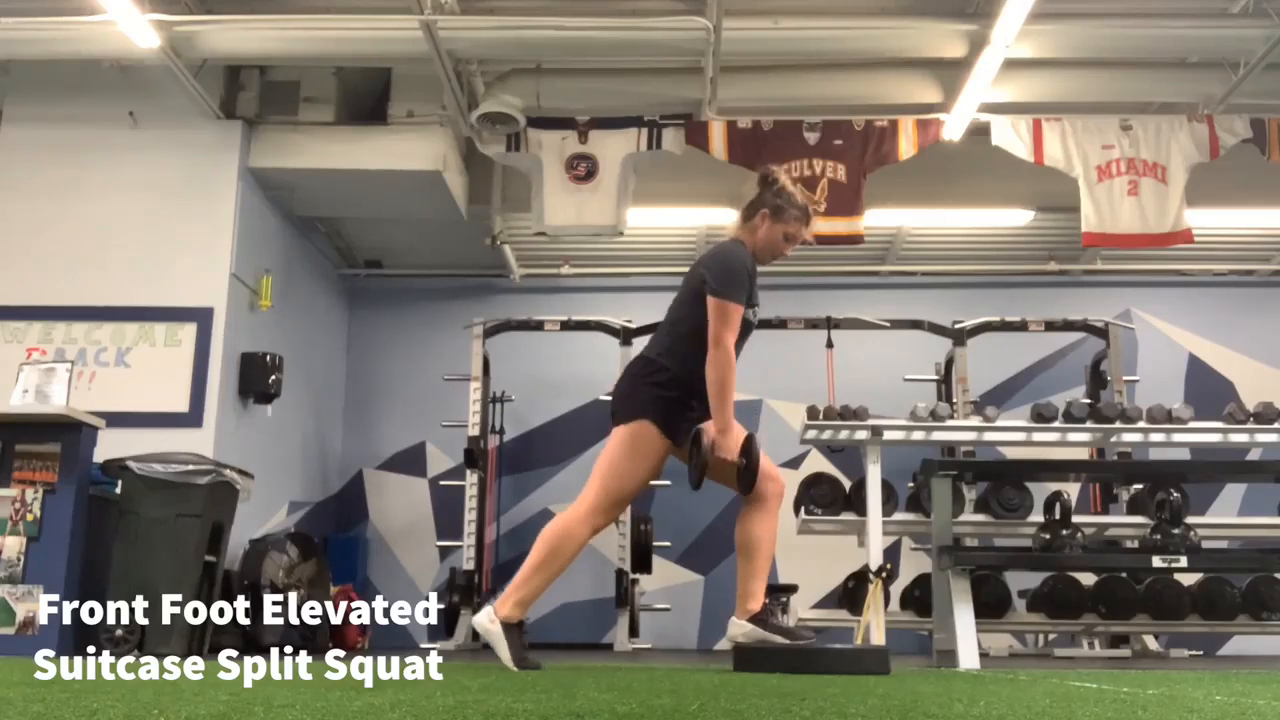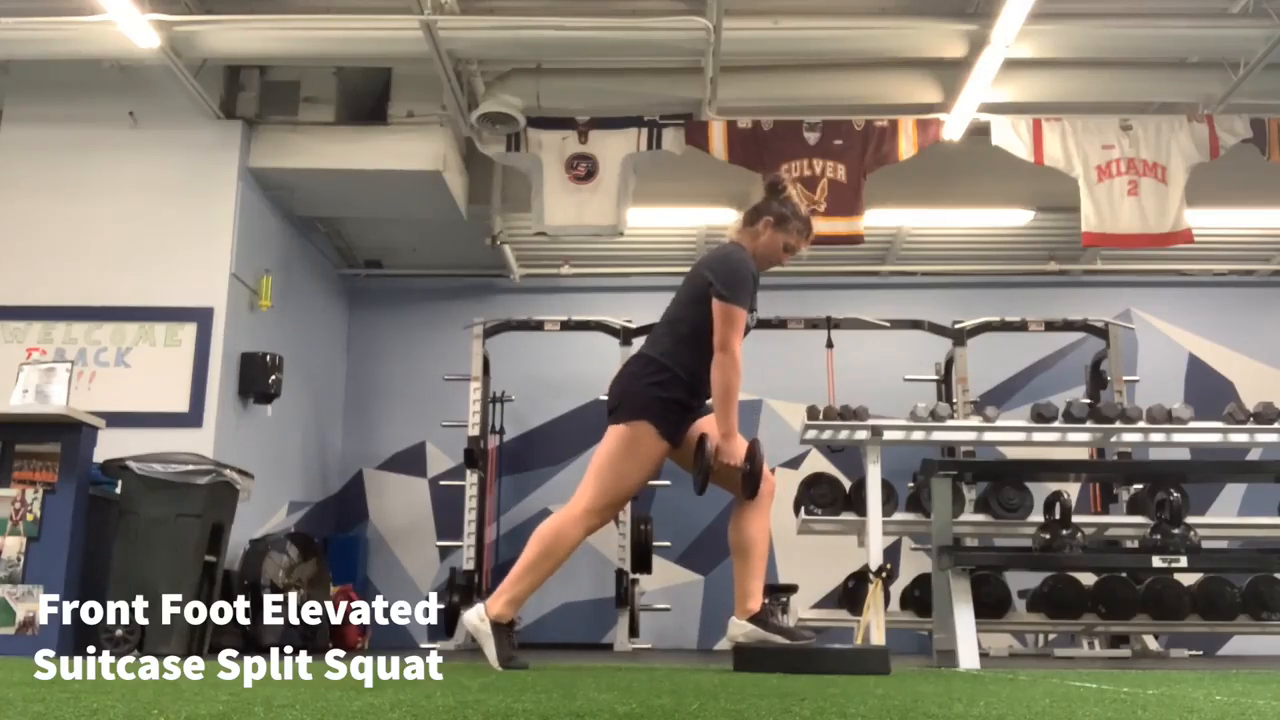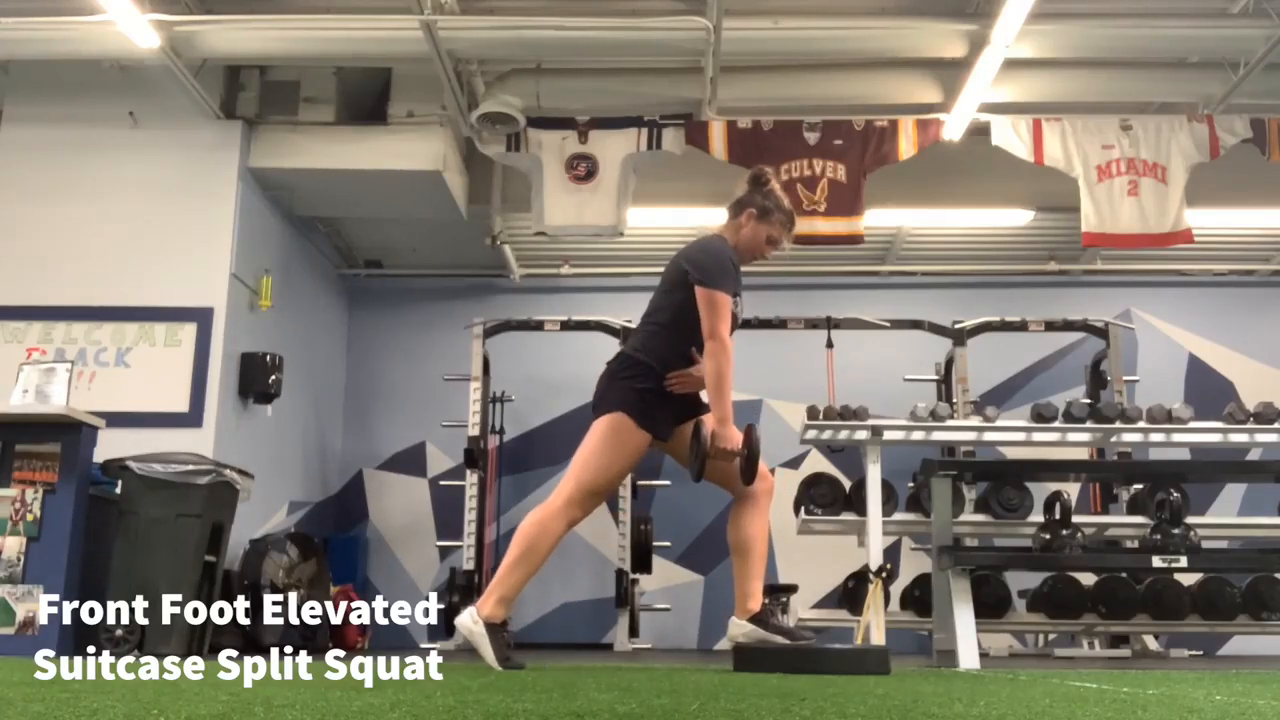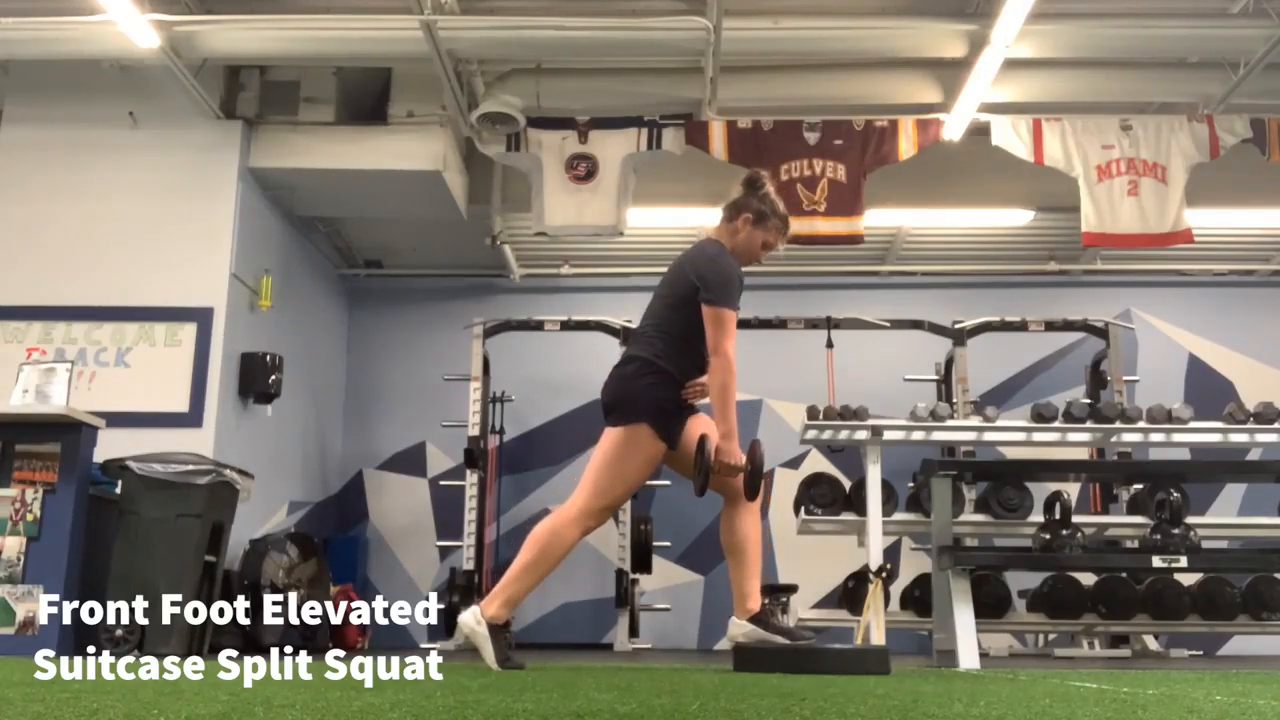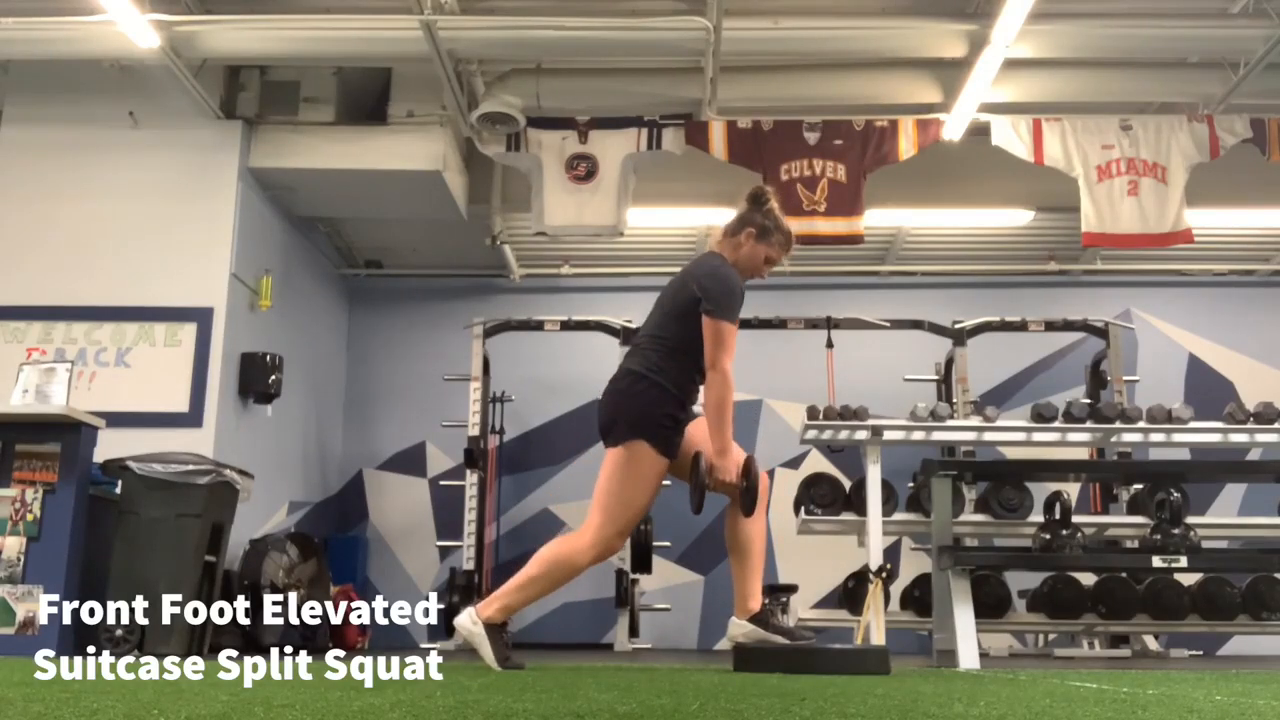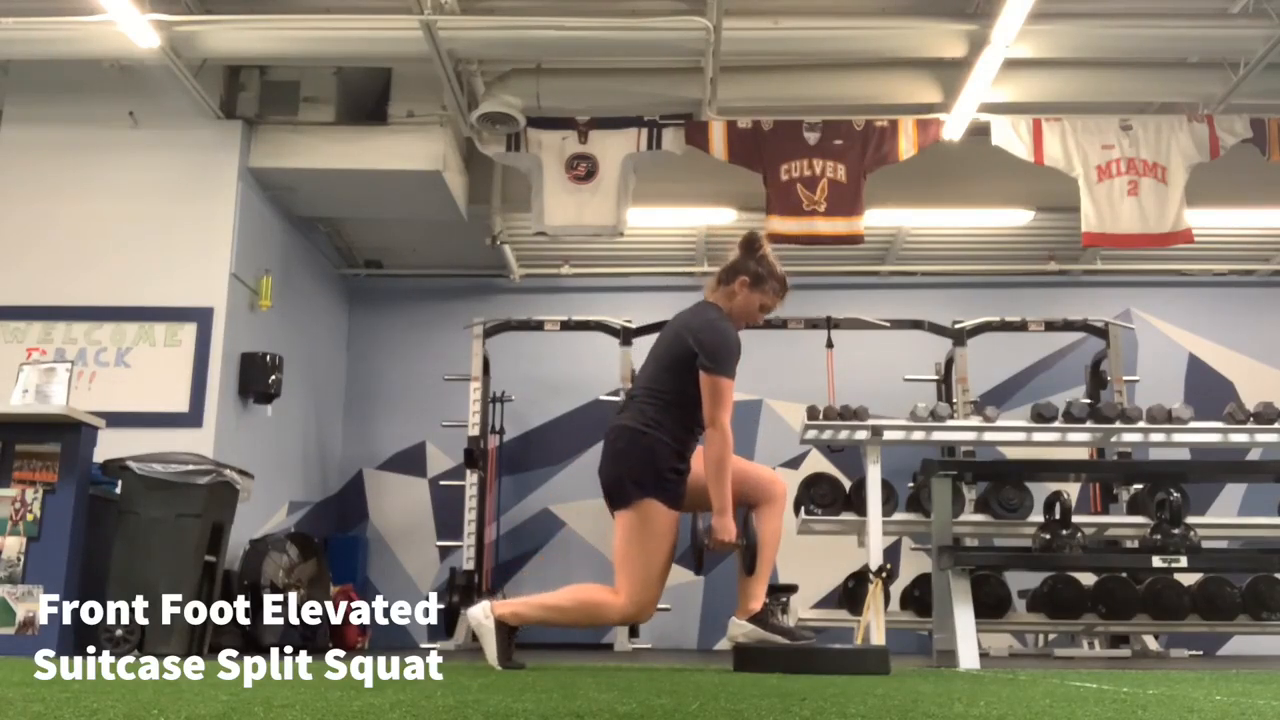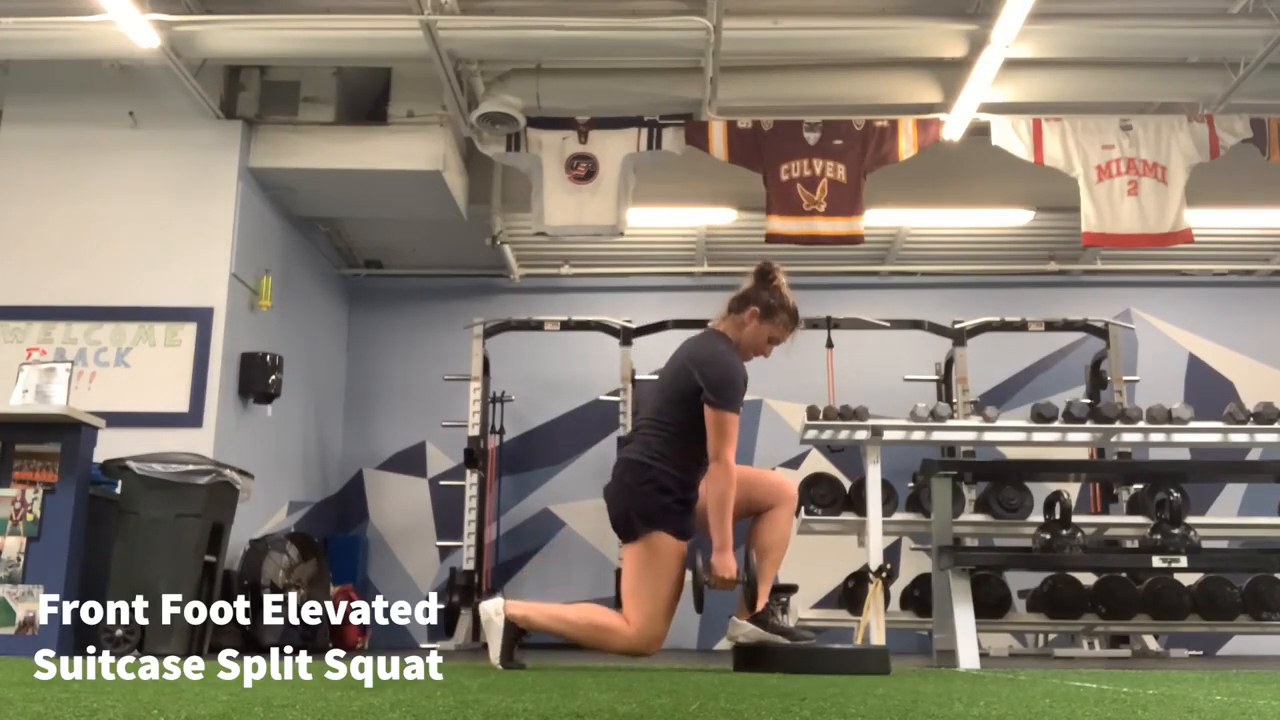
dt=0.7s
person 1, frame 1
left shoulder: (737, 265)
right shoulder: (733, 262)
right elbow: (719, 348)
left wrist: (718, 425)
right wrist: (724, 429)
left hip: (683, 402)
right hip: (653, 395)
left knee: (767, 486)
right knee: (597, 508)
left ankle: (749, 615)
right ankle: (503, 615)
person 1, frame 2
left shoulder: (730, 264)
right shoulder: (736, 265)
right elbow: (726, 352)
left wrist: (721, 432)
right wrist: (728, 435)
left hip: (678, 400)
right hip: (651, 394)
left knee: (758, 486)
right knee: (592, 509)
left ankle: (749, 615)
right ankle: (495, 614)
person 1, frame 3
left shoulder: (723, 264)
right shoulder: (714, 255)
right elbow: (716, 339)
left wrist: (703, 374)
right wrist: (724, 421)
left hip: (673, 398)
right hip: (635, 390)
left knee: (756, 485)
right knee: (571, 502)
left ankle: (750, 616)
right ankle: (485, 616)
person 1, frame 4
left shoulder: (703, 259)
right shoulder: (721, 269)
right elbow: (722, 354)
left wrist: (704, 380)
right wrist: (728, 439)
left hip: (662, 397)
right hip: (644, 396)
left knee: (744, 487)
right knee: (586, 511)
left ankle: (749, 615)
right ankle: (490, 615)
person 1, frame 5
left shoulder: (706, 271)
right shoulder: (724, 281)
right elbow: (719, 370)
right wrist: (722, 453)
left hip: (658, 407)
right hip: (643, 408)
left knee: (755, 485)
right knee: (602, 538)
left ankle: (749, 615)
right ankle: (486, 615)
person 1, frame 6
left shoulder: (698, 319)
right shoulder: (719, 334)
right elbow: (717, 428)
right wrist: (722, 514)
left hip: (655, 454)
right hip: (645, 461)
left knee: (770, 489)
right knee: (634, 606)
left ankle: (751, 615)
right ankle: (500, 613)
person 1, frame 7
left shoulder: (705, 347)
right shoulder: (725, 366)
right elbow: (721, 462)
right wrist: (723, 550)
left hip: (662, 483)
right hip: (653, 493)
left knee: (781, 493)
right knee: (643, 638)
left ankle: (753, 616)
right ankle: (509, 613)
